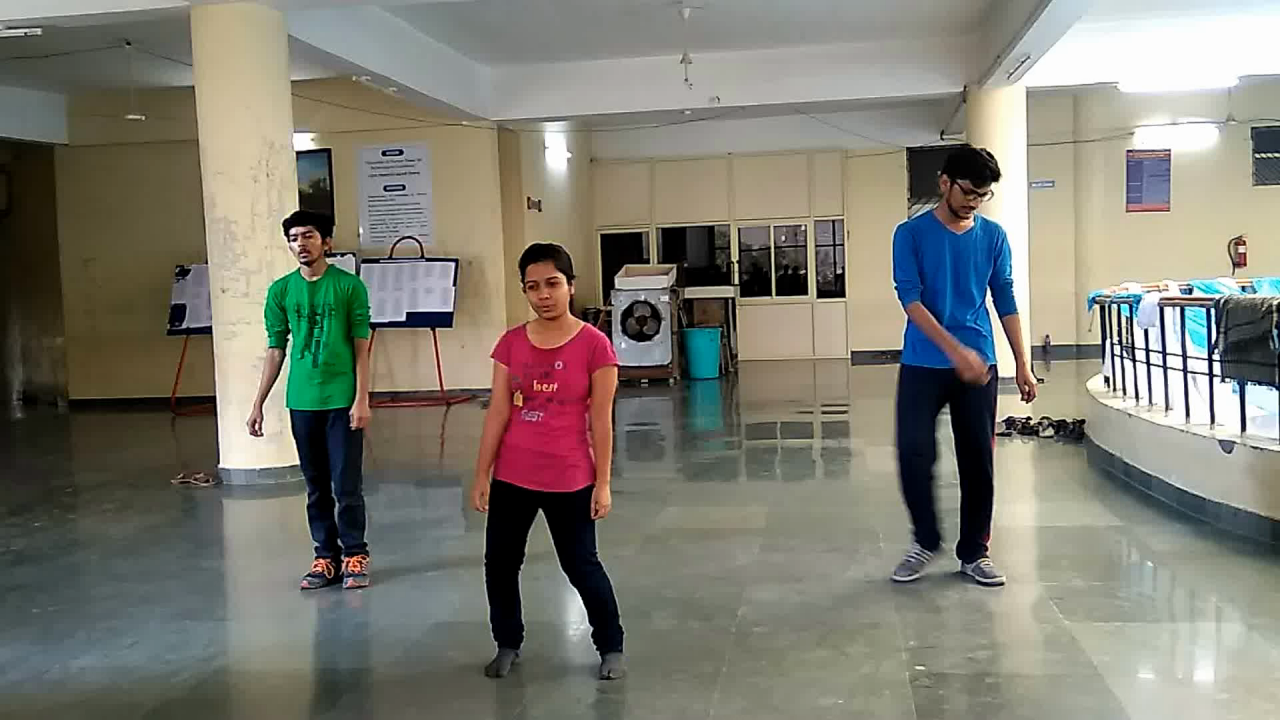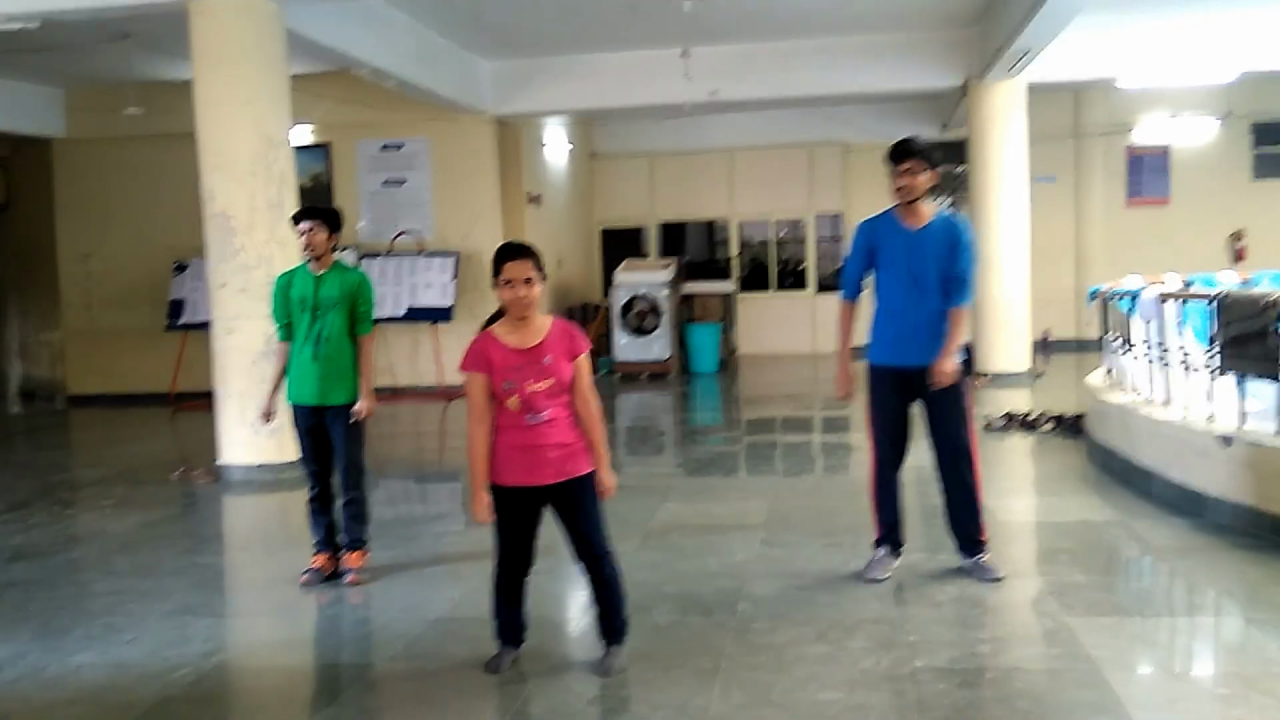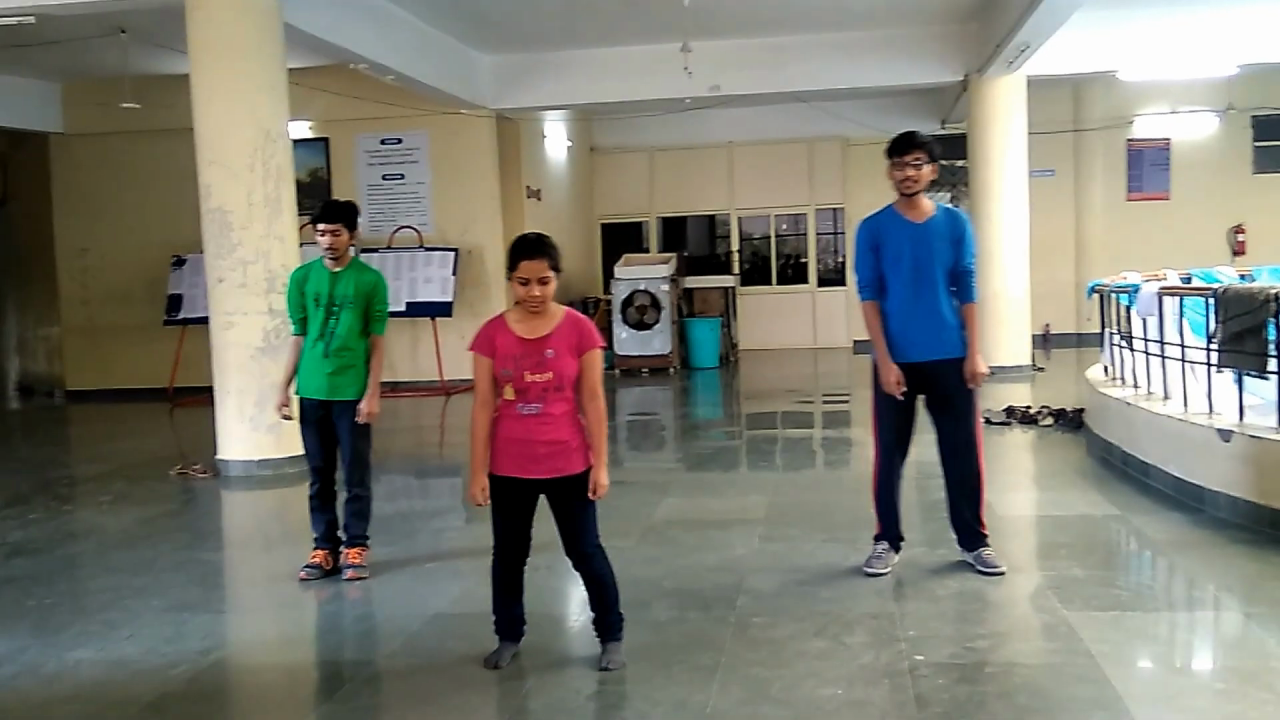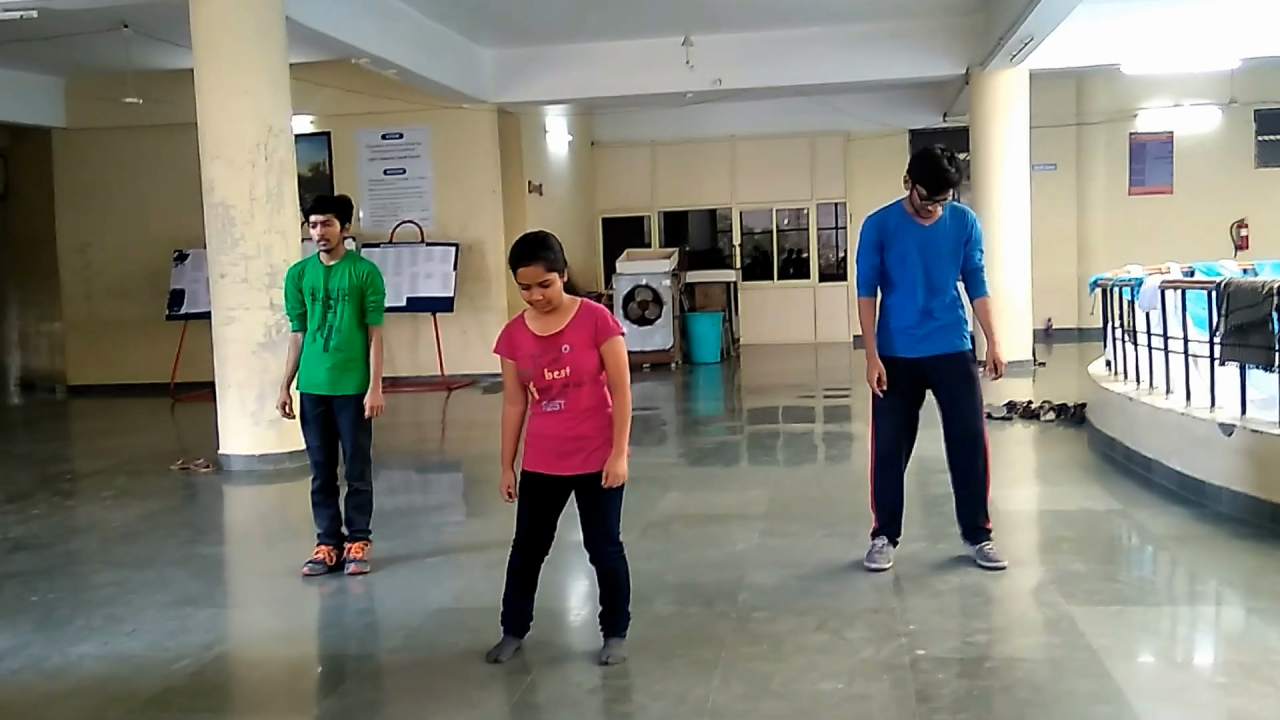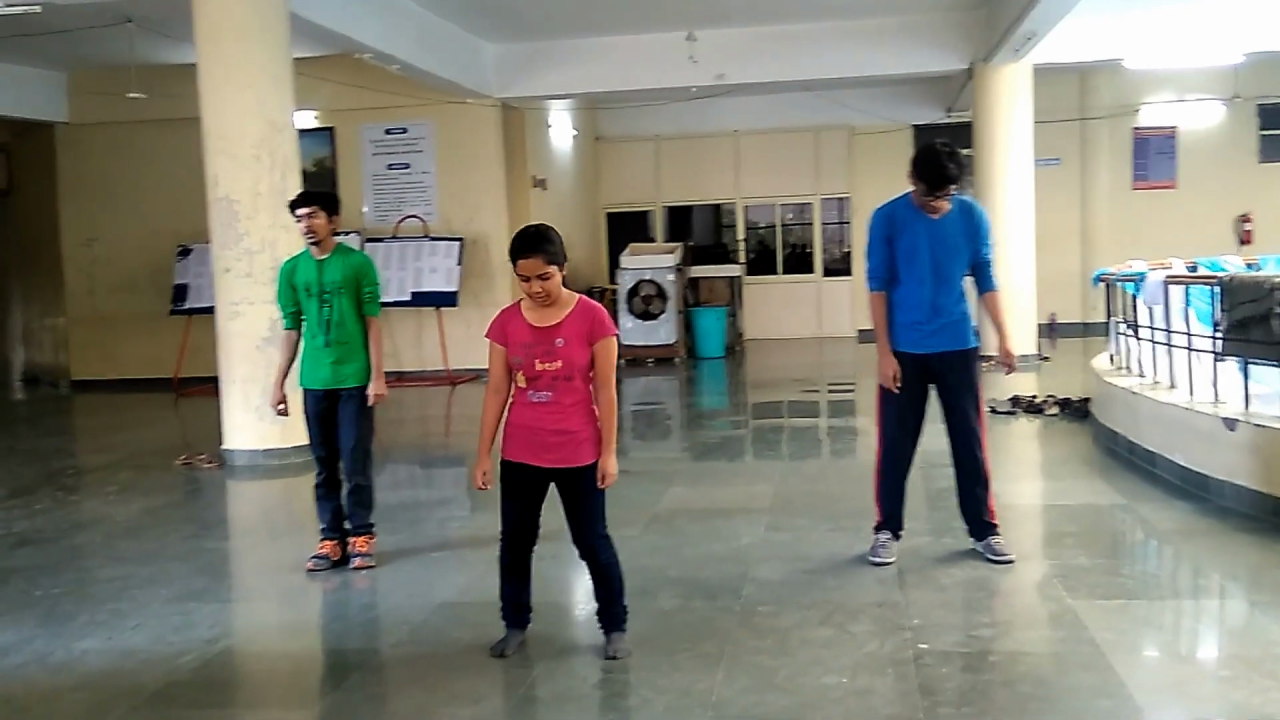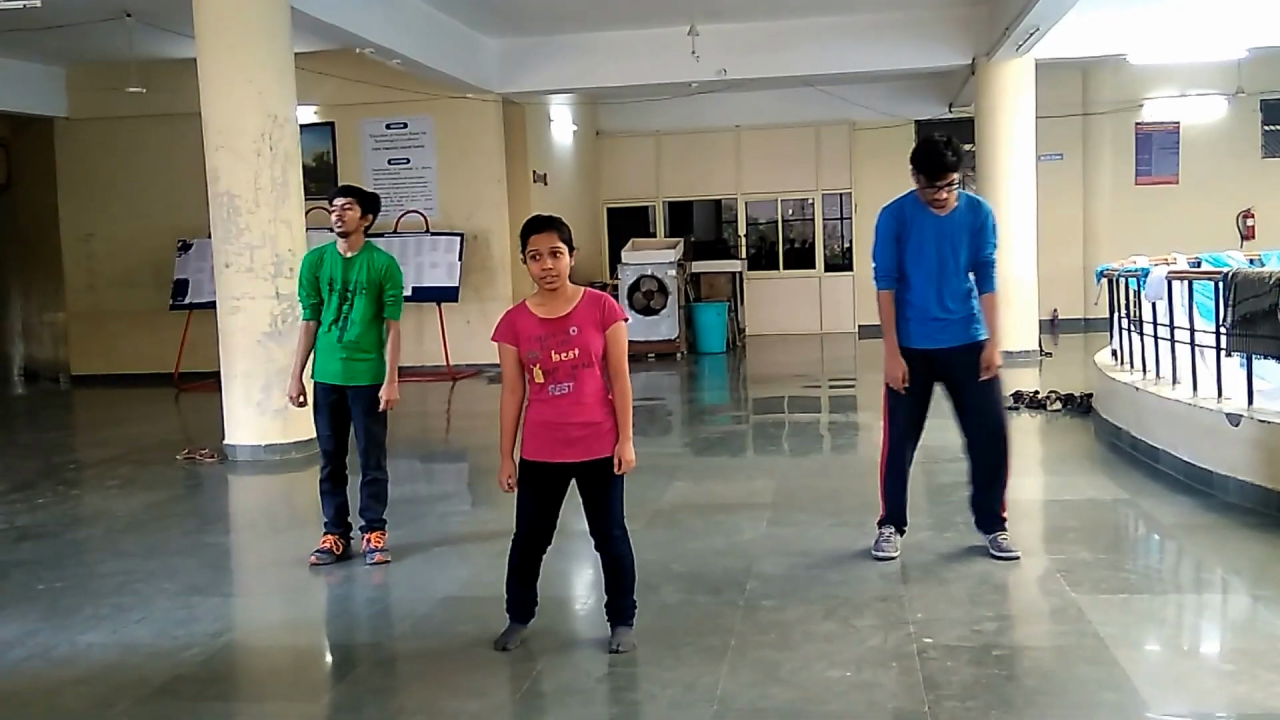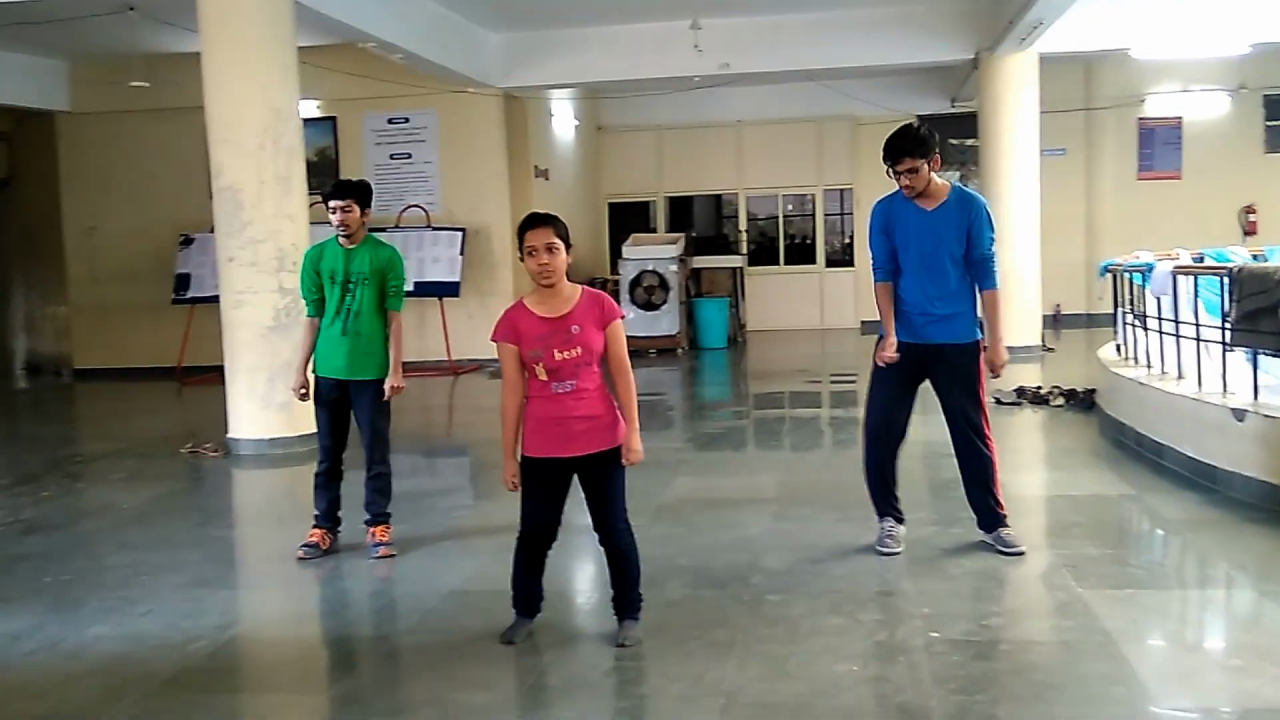
dt=0.7s
person 1, frame 1
left shoulder: (593, 344)
right shoulder: (511, 343)
left elbow: (601, 420)
right elbow: (498, 412)
left wrist: (602, 484)
right wrist: (482, 475)
left hip: (570, 480)
right hip: (512, 478)
left knee: (581, 566)
right knee: (500, 563)
left ankle: (611, 647)
right ankle: (508, 644)
person 1, frame 2
left shoulder: (567, 335)
right shoulder: (483, 349)
left elbow: (586, 402)
right elbow: (478, 422)
left wrist: (603, 463)
right wrist: (479, 489)
left hip: (572, 469)
right hip: (512, 477)
left knee: (596, 554)
right knee: (512, 562)
left ankle: (614, 640)
right ankle: (509, 641)
person 1, frame 3
left shoulder: (579, 329)
right shoulder: (492, 334)
left elbow: (593, 400)
right elbow: (484, 406)
left wrist: (600, 463)
right wrist: (477, 471)
left hip: (569, 465)
right hip: (509, 468)
left knee: (585, 551)
right knee: (508, 553)
left ankle: (611, 636)
right ankle: (508, 637)
person 1, frame 4
left shoulder: (596, 319)
right shoulder: (513, 334)
left elbow: (621, 390)
right elbow: (514, 403)
left wrist: (619, 453)
right wrist: (507, 465)
left hip: (595, 459)
right hip: (541, 464)
left knee: (604, 548)
right knee: (527, 548)
left ankle: (615, 633)
right ankle: (513, 631)
person 1, frame 5
left shoulder: (592, 317)
right shoulder: (506, 322)
left elbow: (606, 390)
right elbow: (496, 391)
left wrist: (609, 452)
right wrist: (484, 454)
left hip: (579, 454)
right hip: (520, 455)
left knee: (592, 541)
right knee: (515, 541)
left ankle: (615, 626)
right ankle: (515, 625)
person 1, frame 6
left shoulder: (601, 307)
right shoulder: (514, 321)
left elbow: (619, 377)
right elbow: (512, 392)
left wrist: (626, 439)
right wrist: (506, 456)
left hip: (599, 446)
right hip: (540, 451)
left knee: (610, 535)
right knee: (529, 537)
left ankle: (622, 621)
right ankle: (518, 618)
person 1, frame 7
left shoulder: (599, 305)
right shoulder: (514, 320)
left elbow: (621, 370)
right elbow: (512, 391)
left wrist: (633, 431)
right wrist: (509, 455)
left hip: (601, 442)
right hip: (541, 448)
left knee: (614, 530)
right knee: (535, 532)
left ankle: (629, 614)
right ankle: (525, 612)
person 2, frame 1
left shoulder: (993, 237)
right shoulder: (912, 233)
left elbow: (1005, 302)
right elbow: (911, 299)
left wrist: (1022, 364)
right wrist: (955, 351)
left hip: (978, 363)
right hip: (923, 363)
left knee: (979, 460)
right knee: (914, 451)
left ankle: (974, 552)
right ankle: (926, 541)
person 2, frame 2
left shoulder: (954, 230)
right shoulder: (871, 232)
left elbow: (959, 295)
right elbow: (850, 294)
left wrist: (949, 353)
right wrist: (843, 360)
left hip: (938, 360)
right hip: (887, 363)
left knee: (957, 454)
right knee: (886, 457)
left ankle: (973, 546)
right ankle: (887, 545)
person 2, frame 3
left shoulder: (955, 223)
right shoulder: (873, 229)
left elbow: (967, 290)
right elbow: (869, 297)
left wrist: (974, 352)
right wrist: (884, 360)
left hip: (949, 357)
right hip: (897, 359)
left knee: (963, 450)
right knee: (890, 453)
left ankle: (973, 541)
right ankle: (887, 541)
person 2, frame 4
left shoulder: (965, 222)
right shoulder: (879, 225)
left elbow: (976, 284)
right elbow: (866, 291)
left wrist: (993, 343)
right wrist: (871, 355)
left hip: (953, 350)
right hip: (896, 354)
left knee: (970, 441)
right knee: (889, 448)
left ankle: (977, 533)
right ankle: (884, 535)
person 2, frame 5
left shoulder: (972, 216)
right shoulder: (887, 218)
left elbow: (984, 278)
right elbow: (878, 286)
left wrist: (1003, 337)
right wrist: (884, 352)
left hip: (958, 346)
right hip: (903, 348)
left knee: (970, 440)
right knee: (895, 442)
left ankle: (983, 529)
right ankle: (887, 530)
person 2, frame 6
left shoulder: (979, 213)
right shoulder: (894, 216)
left elbow: (986, 280)
right elbow: (885, 285)
left wrist: (992, 342)
right wrist: (892, 352)
left hip: (967, 342)
right hip: (911, 345)
left knee: (991, 433)
right knee: (899, 438)
left ankle: (992, 524)
right ankle: (891, 525)
person 2, frame 7
left shoulder: (970, 207)
right shoulder: (885, 211)
left elbow: (985, 275)
right elbow: (883, 275)
left wrist: (994, 340)
right wrist: (888, 333)
left hip: (959, 340)
right hip: (904, 339)
left knee: (971, 432)
right knee: (879, 430)
left ankle: (992, 522)
right ankle: (890, 518)
person 3, frame 1
left shoulder: (349, 286)
right shoulder: (280, 291)
left elbow: (361, 348)
right elbow: (275, 351)
left wrist: (362, 398)
right wrist: (258, 404)
left hip: (342, 399)
right hip: (302, 401)
left knee: (347, 484)
right knee: (316, 486)
left ankle: (355, 555)
right ankle: (325, 556)
person 3, frame 2
left shoulder: (354, 281)
right shoulder: (287, 283)
left elbow: (364, 342)
right elbow: (285, 342)
left wrist: (366, 393)
right wrist: (272, 394)
left hip: (343, 395)
right hip: (304, 395)
left knee: (350, 477)
right knee: (317, 479)
left ankle: (355, 550)
right ankle: (324, 551)
person 3, frame 3
left shoulder: (370, 280)
right shoulder: (302, 278)
left elbow: (376, 342)
right elbow: (299, 338)
left wrist: (373, 393)
right wrist: (284, 387)
left hip: (352, 391)
right hip: (313, 391)
left knee: (356, 475)
right knee: (319, 475)
left ankle: (356, 547)
right ankle: (324, 548)
person 3, frame 4
left shoulder: (365, 272)
right shoulder: (298, 274)
left elbow: (375, 334)
right elbow: (298, 334)
left wrist: (375, 386)
right wrist: (285, 386)
left hip: (352, 387)
right hip: (313, 387)
left knee: (357, 470)
right knee: (322, 472)
left ankle: (358, 542)
right ankle: (328, 543)
person 3, frame 5
left shoulder: (358, 263)
right shoulder: (291, 270)
left elbow: (372, 323)
right elbow: (292, 331)
left wrist: (377, 376)
right wrist: (279, 384)
left hip: (354, 378)
right hip: (315, 381)
left knee: (356, 462)
right knee: (325, 465)
left ankle: (361, 535)
right ankle: (332, 538)
person 3, frame 6
left shoulder: (384, 265)
right shoulder: (315, 261)
left elbow: (392, 327)
right elbow: (310, 322)
left wrist: (391, 380)
right wrist: (296, 375)
left hip: (367, 376)
right hip: (327, 376)
left knee: (372, 460)
right knee: (331, 460)
left ankle: (374, 532)
right ankle: (336, 534)
person 3, frame 7
left shoulder: (385, 257)
right shoulder: (316, 257)
left elbow: (393, 317)
right elbow: (313, 317)
left wrist: (395, 369)
right wrist: (301, 369)
left hip: (371, 371)
right hip: (328, 371)
left knee: (376, 453)
right knee: (329, 455)
left ankle: (378, 526)
right ankle: (325, 528)
